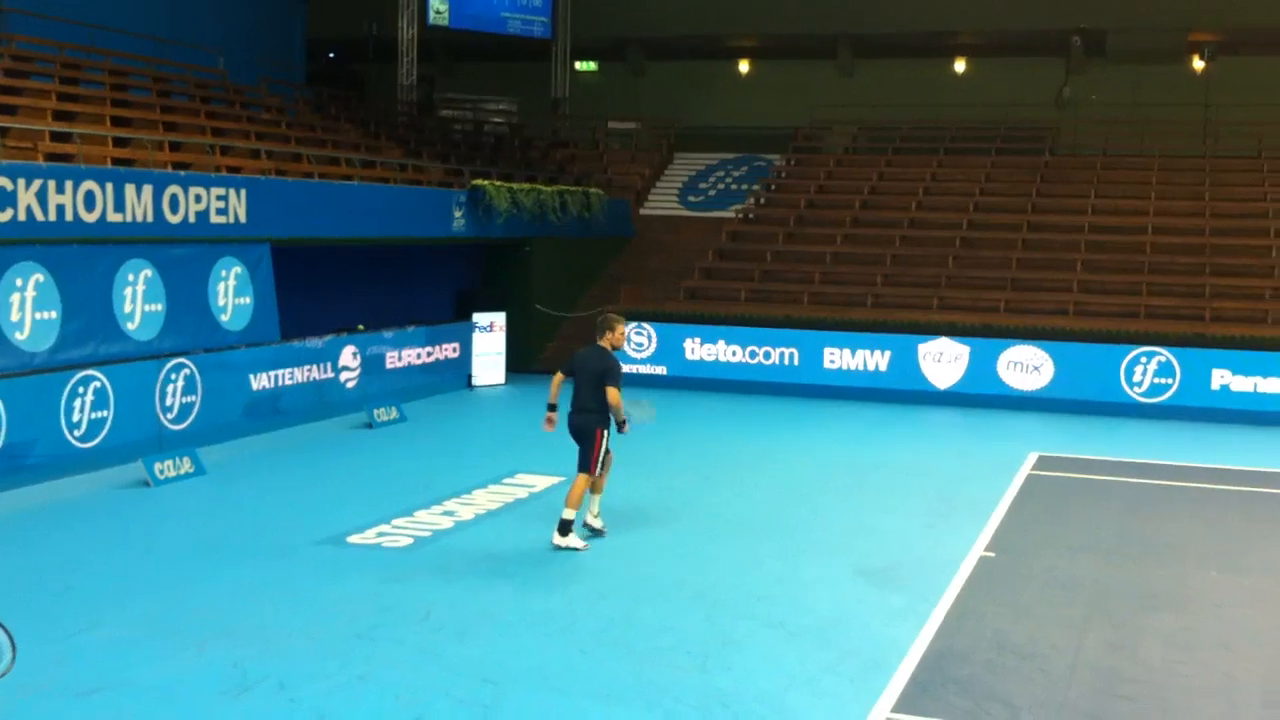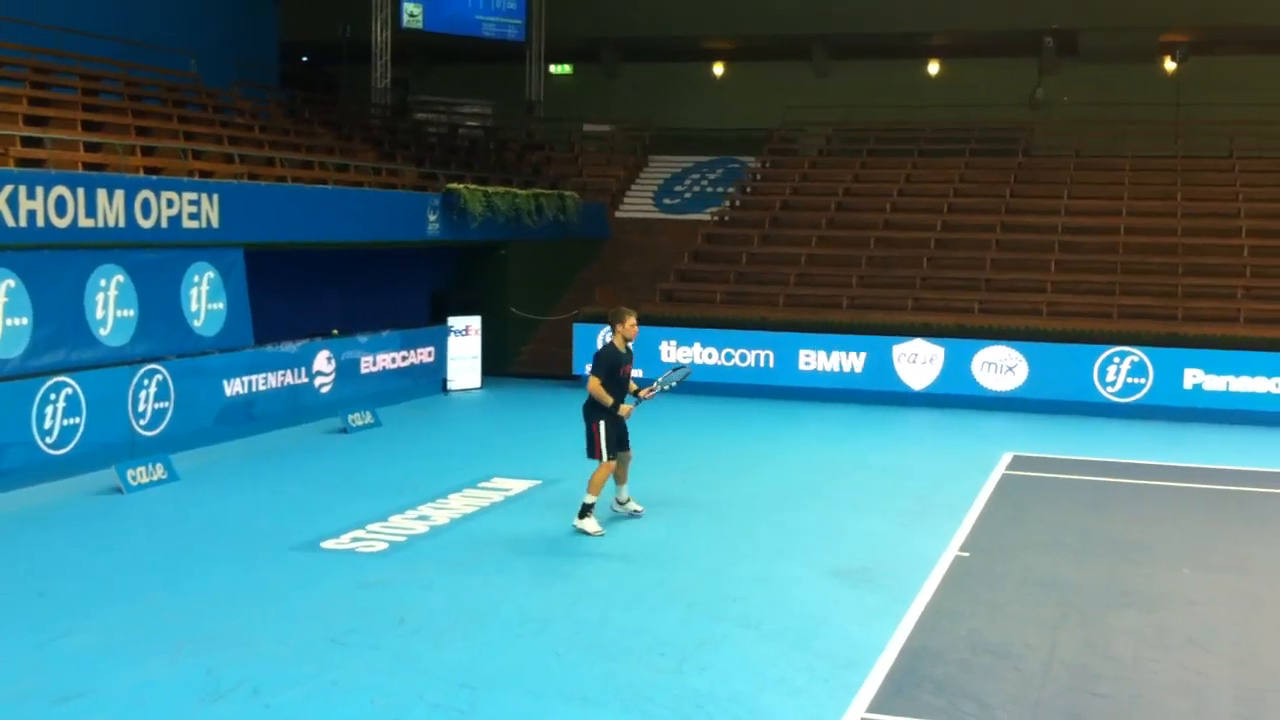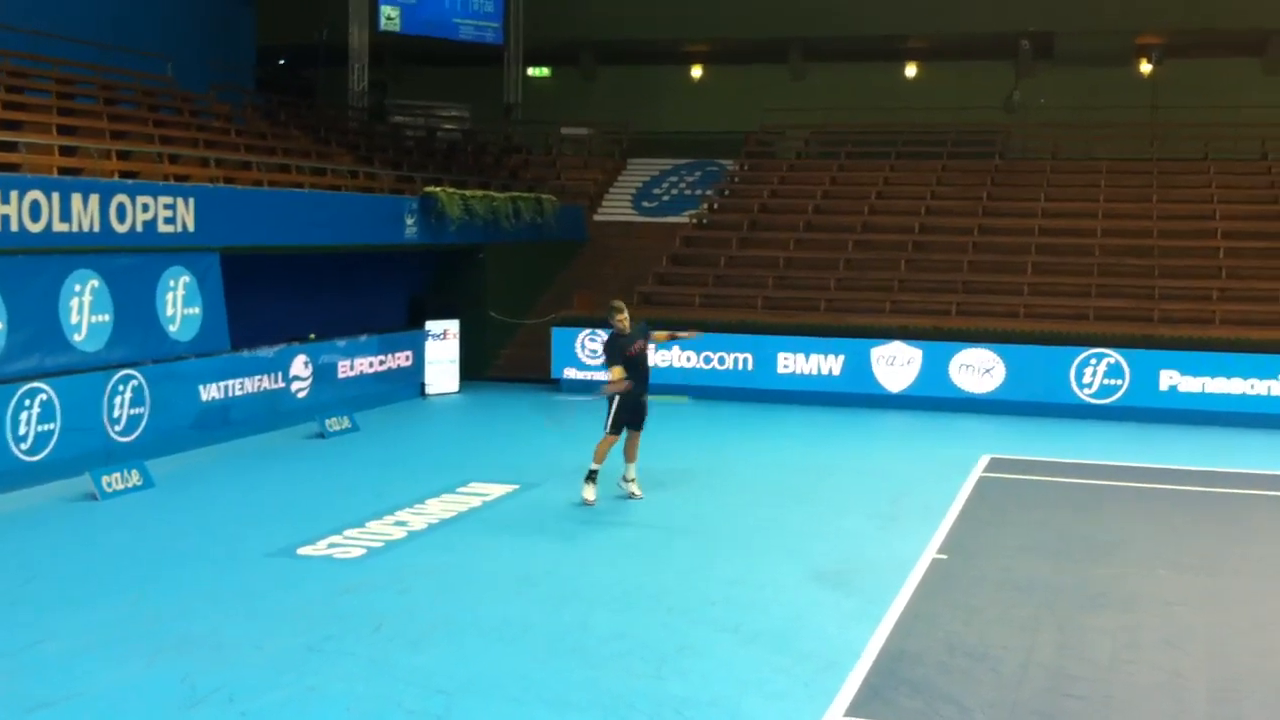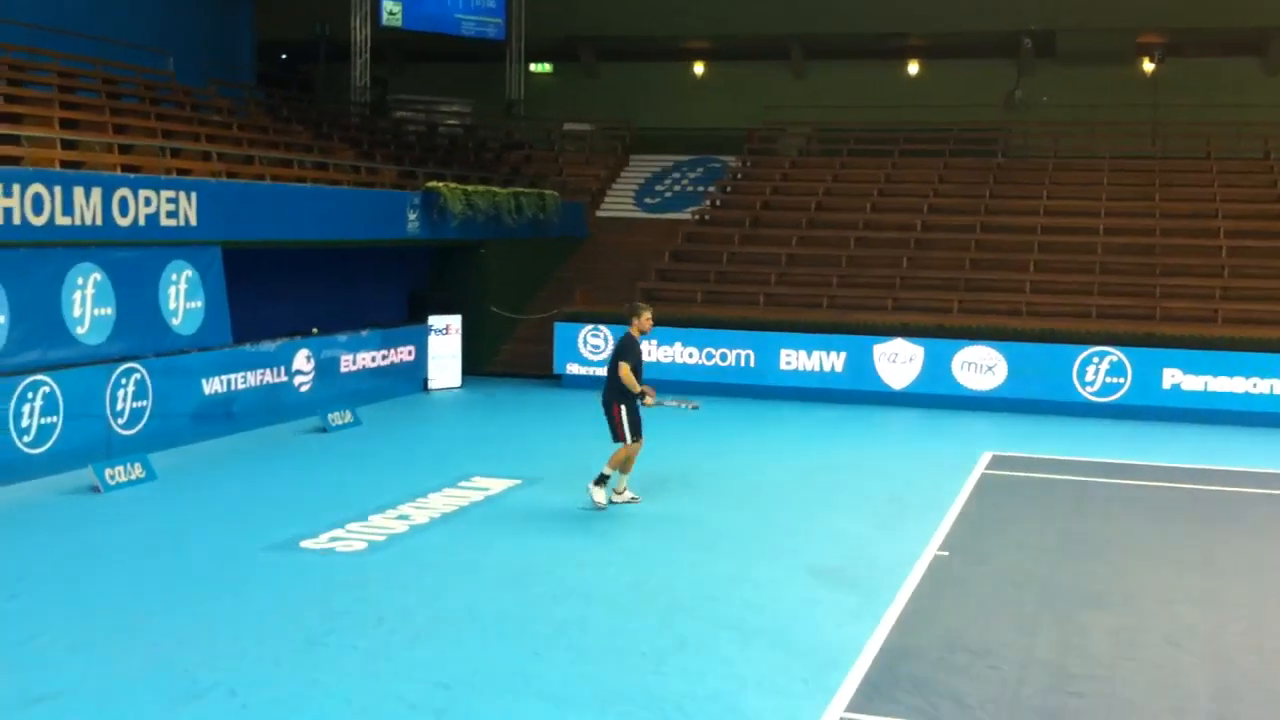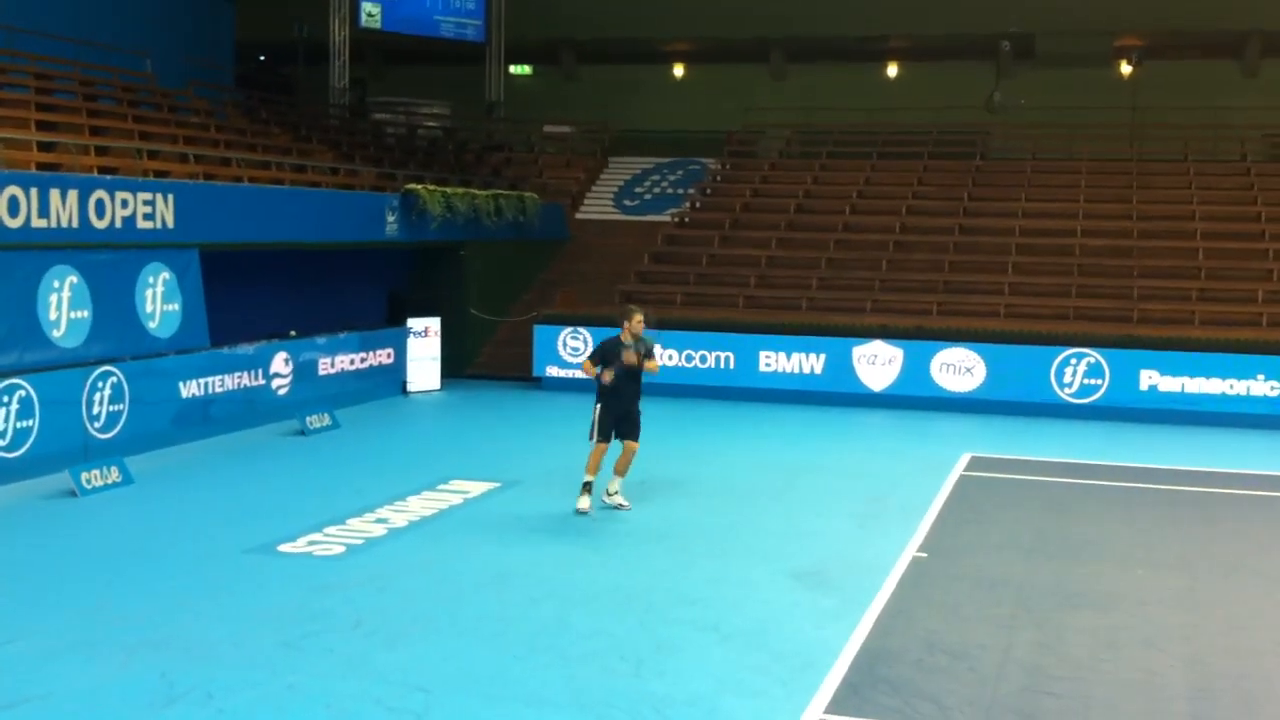
dt=1s
person 1, frame 1
left shoulder: (579, 355)
right shoulder: (611, 363)
left elbow: (557, 379)
right elbow: (613, 398)
left wrist: (552, 409)
right wrist: (621, 422)
left hip: (576, 419)
right hip: (595, 422)
left knee: (605, 459)
right knee: (586, 475)
left ankle: (593, 514)
right ankle: (563, 532)
person 1, frame 2
left shoulder: (627, 352)
right shoulder: (606, 354)
right elbow: (593, 387)
left wrist: (638, 391)
right wrist: (616, 406)
left hip: (614, 414)
right hip: (599, 415)
left knee: (625, 456)
right knee: (607, 463)
left ankle: (622, 500)
right ankle: (584, 515)
person 1, frame 3
left shoulder: (637, 330)
right shoulder: (613, 343)
left elbow: (653, 336)
right elbow: (616, 372)
left wrist: (678, 335)
right wrist: (615, 384)
left hip: (640, 393)
right hip: (622, 395)
left knee: (634, 435)
right knee: (611, 437)
left ankle: (629, 479)
right ankle: (591, 480)
person 1, frame 4
left shoulder: (629, 341)
right shoulder: (629, 344)
right elbow: (624, 373)
left wrist: (640, 387)
right wrist: (641, 395)
left hip: (625, 400)
right hip: (618, 401)
left knee: (635, 444)
right knee: (631, 445)
left ankle: (619, 491)
right ankle: (599, 483)
person 1, frame 5
left shoulder: (643, 346)
right shoulder: (608, 345)
left elbow: (654, 367)
right elbow: (586, 365)
left wrist: (637, 362)
right wrist: (599, 375)
left hip: (630, 405)
right hip: (606, 402)
left knee: (631, 448)
right knee: (601, 446)
left ankle: (612, 492)
right ankle: (585, 492)
